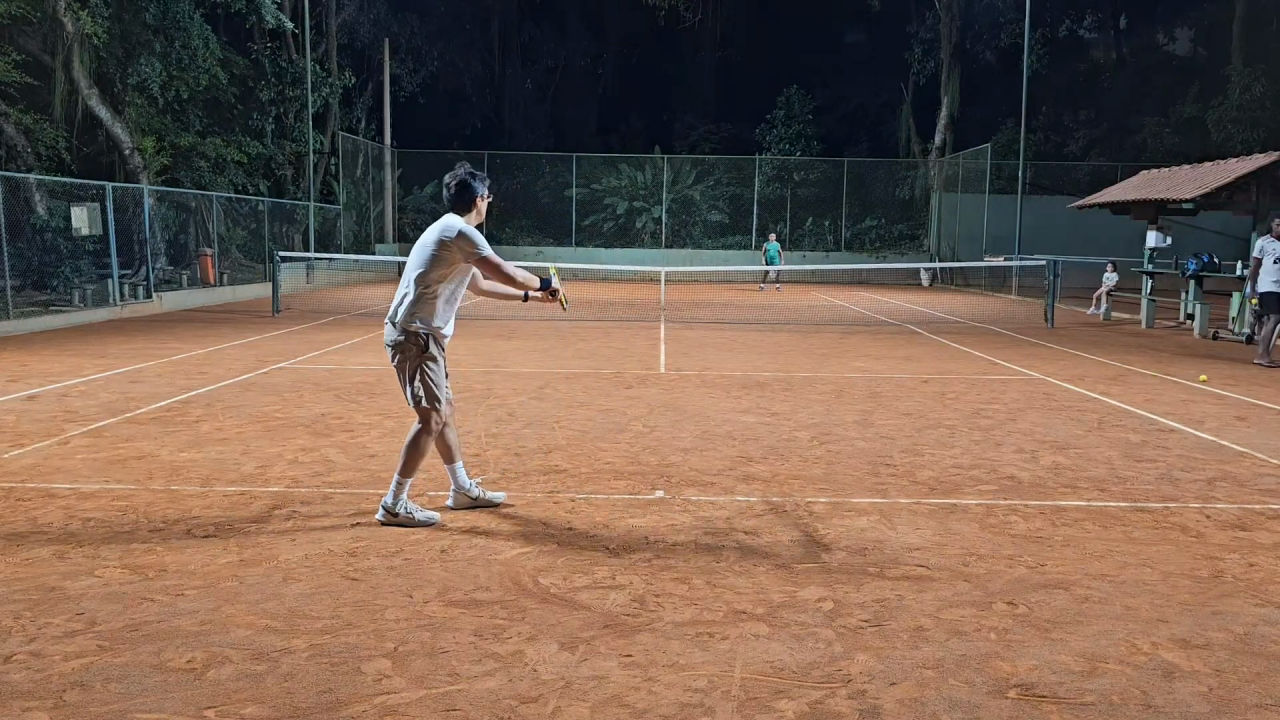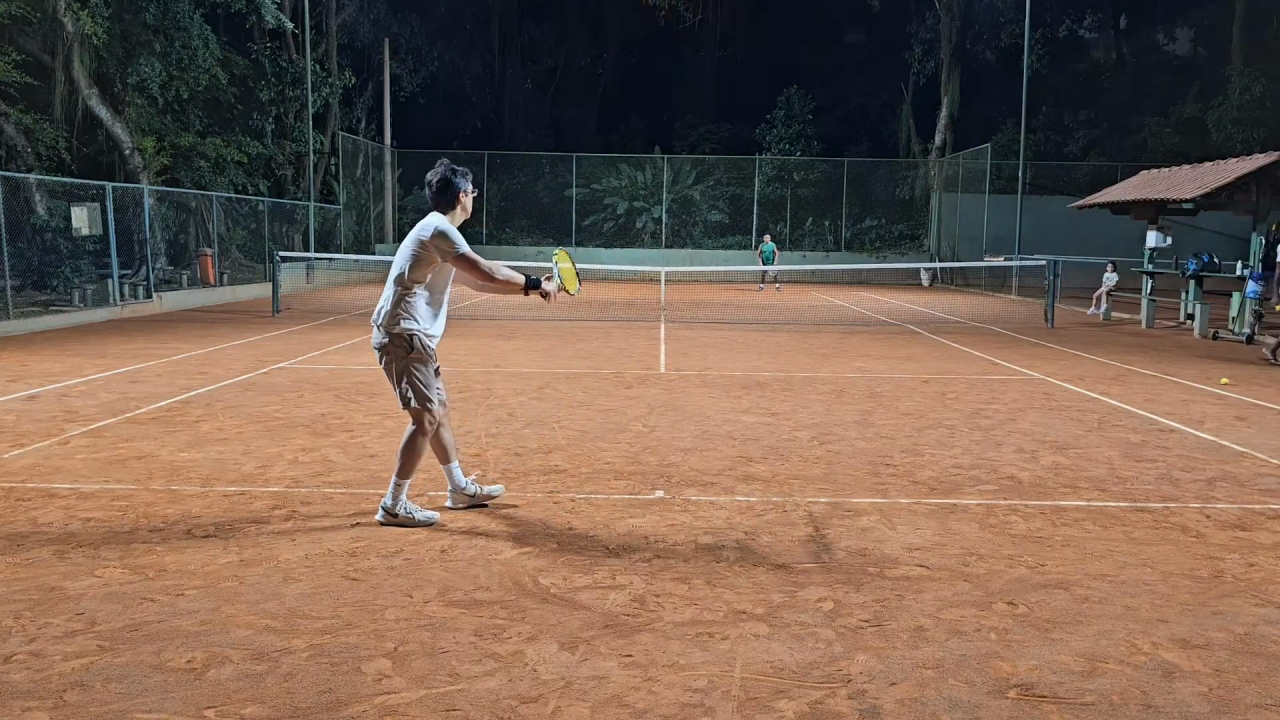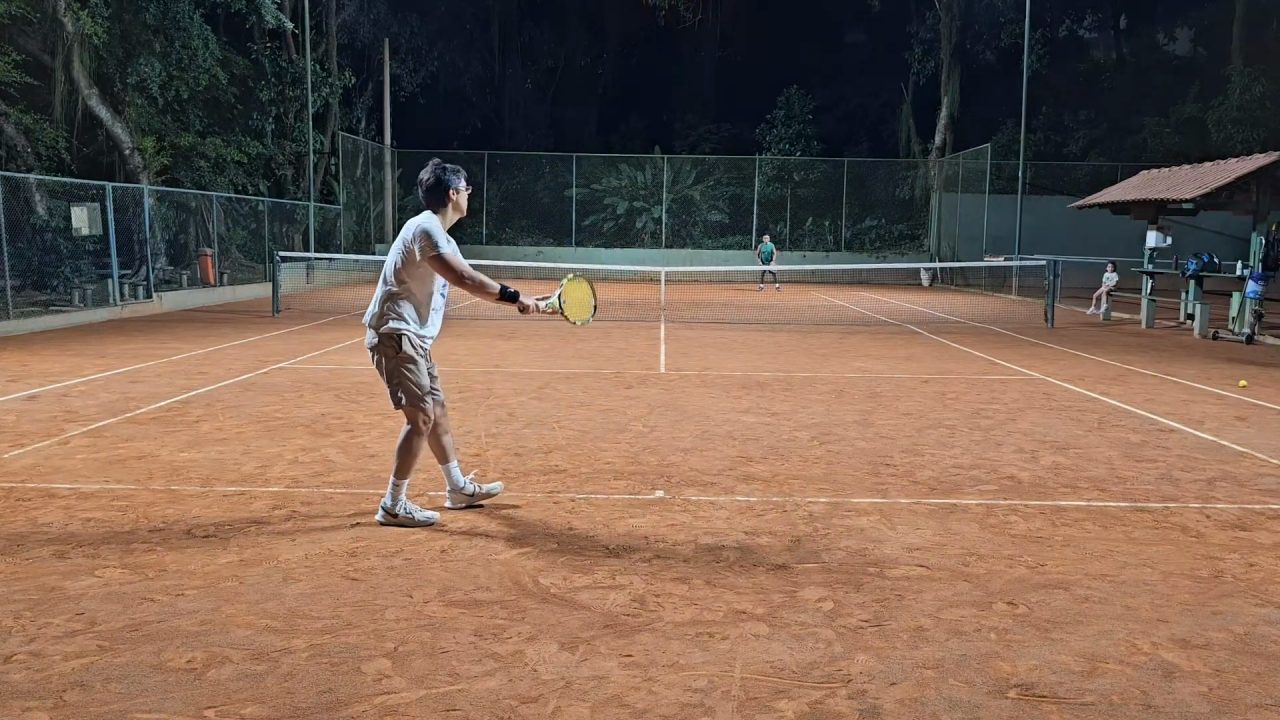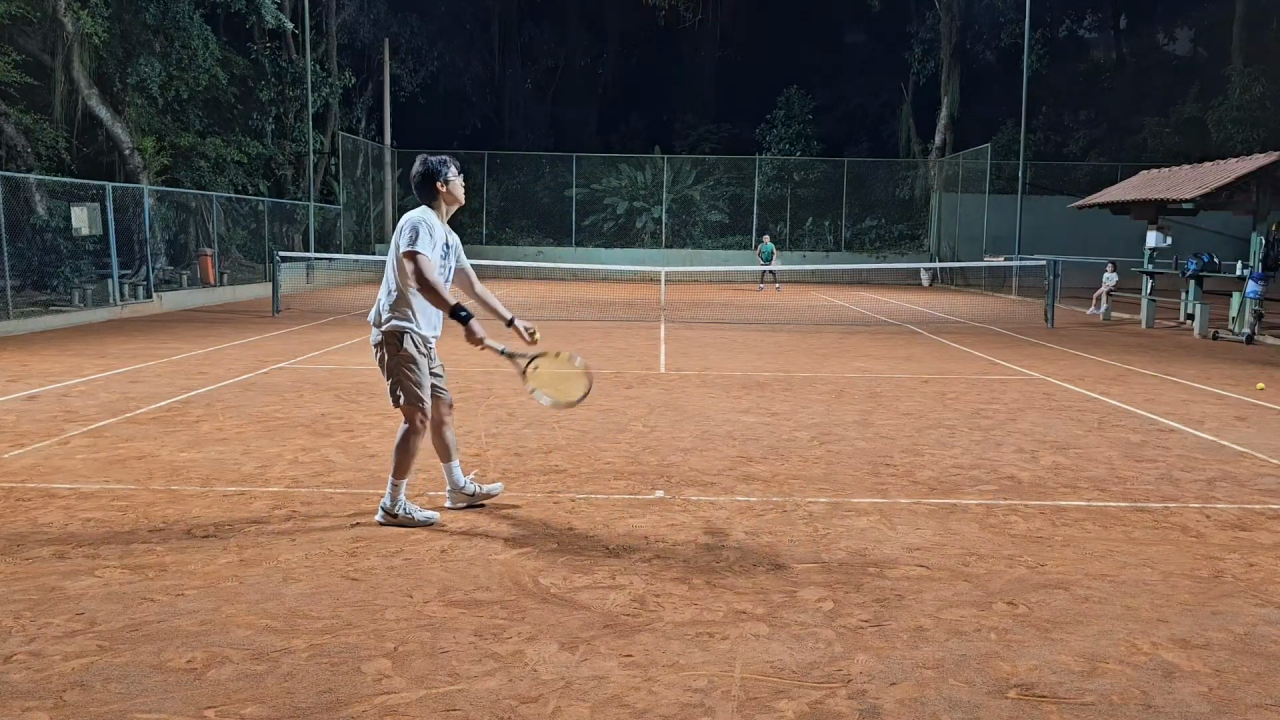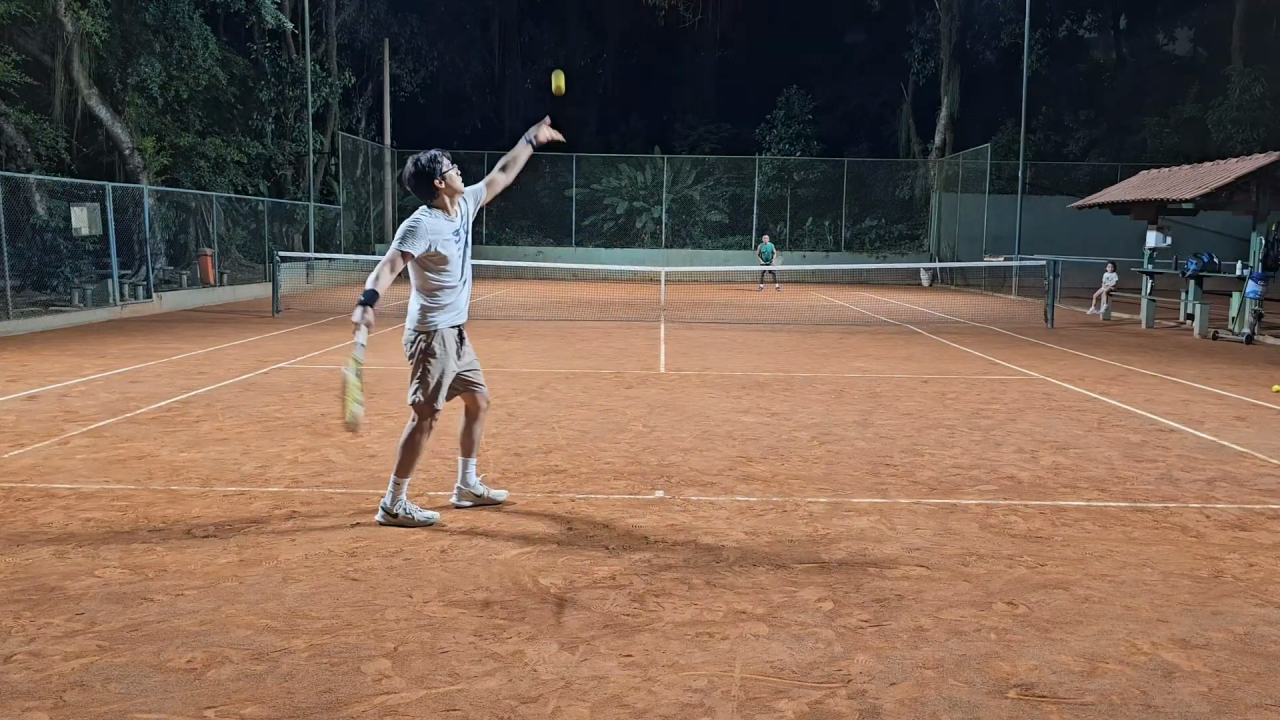
dt=0.3s
person 1, frame 1
left shoulder: (449, 230)
right shoulder: (460, 232)
left elbow: (479, 285)
right elbow: (508, 274)
left wrist: (529, 295)
right wrist: (546, 285)
left hip: (422, 334)
right hip: (416, 334)
left knee: (444, 412)
right knee: (432, 417)
left ankle: (463, 489)
right ankle: (394, 505)
person 1, frame 2
left shoulder: (439, 230)
right shoulder: (438, 230)
left elbow: (477, 281)
right elbow: (487, 272)
left wrist: (528, 288)
right wrist: (537, 283)
left hip: (415, 336)
right hip: (403, 335)
left knee: (438, 412)
right knee: (426, 418)
left ankle: (460, 488)
right ankle: (393, 505)
person 1, frame 3
left shoulder: (443, 239)
right shoulder: (425, 228)
left elbow: (474, 283)
right elbow: (462, 279)
left wrist: (520, 302)
right wrist: (515, 297)
left hip: (415, 338)
right hip: (395, 334)
left knee: (438, 412)
right knee: (421, 417)
left ankle: (459, 488)
right ankle: (393, 505)
person 1, frame 4
left shoulder: (449, 237)
right shoulder: (417, 223)
left elbow: (475, 287)
right elbow: (422, 280)
left wrist: (512, 321)
right wrist: (465, 319)
left hip: (422, 337)
right hip: (400, 333)
left knee: (442, 410)
right knee: (418, 416)
left ankle: (459, 487)
right ankle: (393, 505)
person 1, frame 5
left shoulder: (462, 209)
right shoulder: (420, 226)
left elbow: (500, 177)
right elbow: (386, 267)
left wrist: (532, 139)
right wrist: (367, 301)
left hip: (454, 333)
right hip: (431, 334)
left knee: (477, 404)
right knee: (426, 414)
left ankle: (467, 485)
right ankle: (393, 505)
